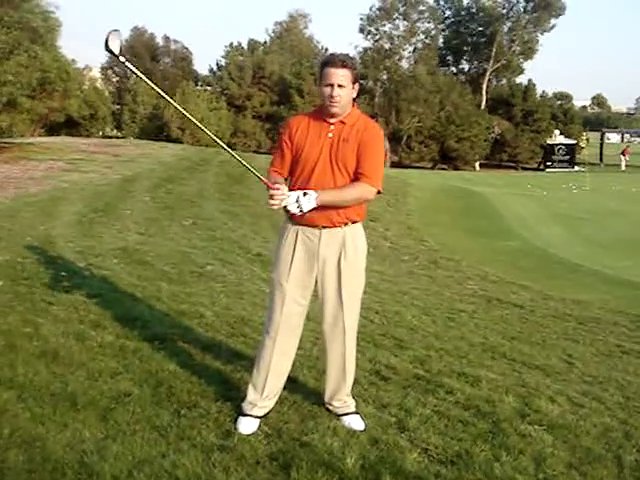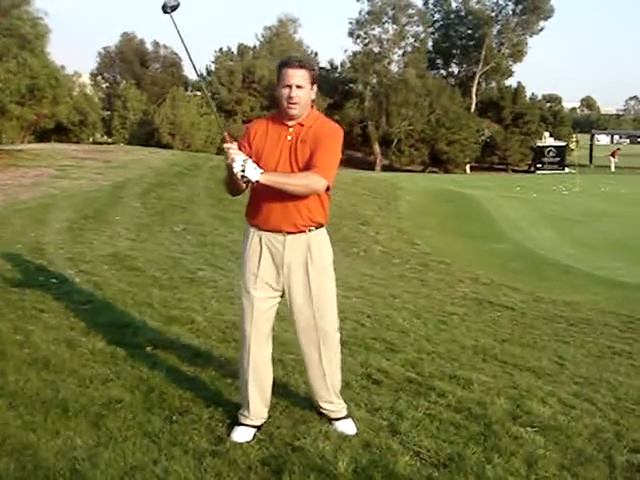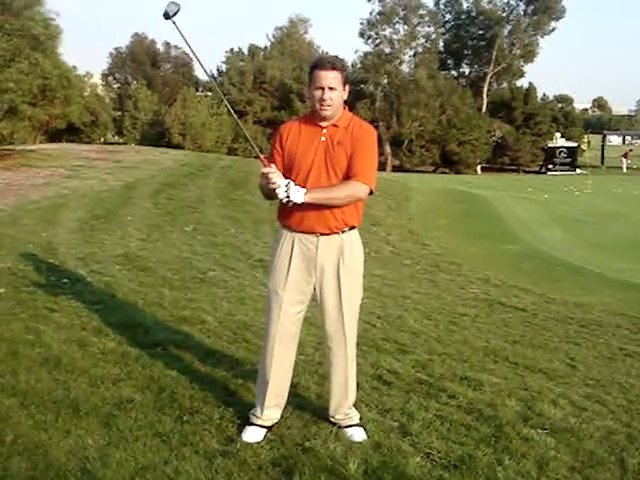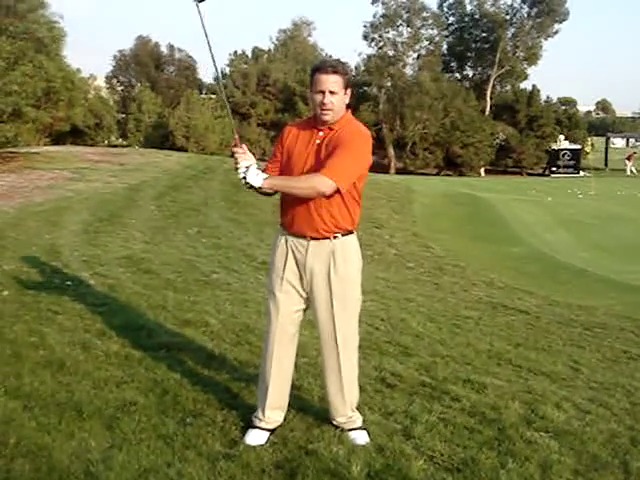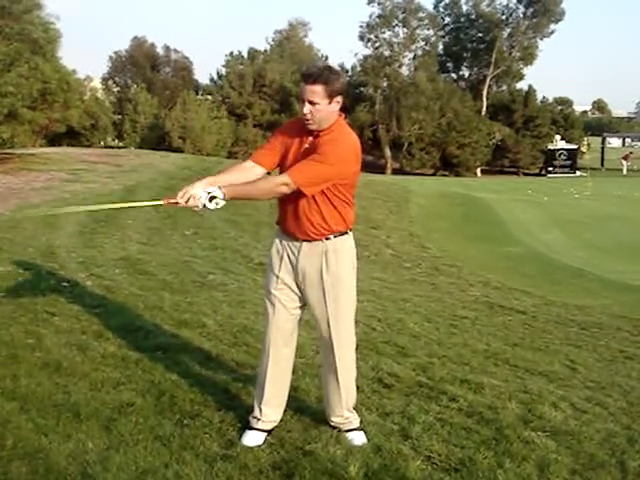
dt=1s
person 1, frame 1
left shoulder: (369, 130)
right shoulder: (296, 125)
left elbow: (367, 188)
right elbow: (277, 173)
left wrist: (313, 197)
right wrist: (277, 190)
left hip: (345, 238)
right hip: (298, 235)
left knee: (341, 322)
right knee: (282, 319)
left ankle: (339, 398)
right ankle: (258, 401)
person 1, frame 2
left shoulder: (329, 131)
right shoulder: (256, 129)
left elbow: (316, 182)
right elbow: (234, 189)
left wrist: (260, 174)
right wrist: (234, 169)
left hip: (309, 242)
right hip: (261, 240)
left knee: (321, 326)
right knee: (254, 327)
left ankle: (331, 403)
right ankle: (252, 412)
person 1, frame 3
left shoulder: (362, 132)
right shoulder: (288, 131)
left elbow: (359, 189)
right elbow: (268, 190)
left wrist: (300, 194)
right wrist: (272, 184)
left hip: (340, 245)
right hip: (293, 242)
left knee: (342, 330)
right knee: (280, 326)
left ankle: (343, 411)
right ankle: (265, 412)
person 1, frame 4
left shoulder: (357, 136)
right shoulder: (291, 132)
left elbow: (323, 184)
right elbow: (272, 181)
left wrist: (264, 179)
right wrist: (251, 168)
left hip: (336, 250)
right hip: (290, 245)
left knee: (340, 334)
right knee: (280, 329)
left ankle: (346, 415)
right ankle: (267, 415)
person 1, frame 5
left shoulder: (343, 145)
right shoulder: (290, 130)
left elbow: (282, 185)
right elbow: (255, 167)
left wrist: (221, 193)
right wrist: (203, 183)
left hip: (330, 251)
right hip: (286, 245)
left knee: (337, 334)
right knee: (278, 330)
left ankle: (344, 416)
right ankle: (264, 417)
